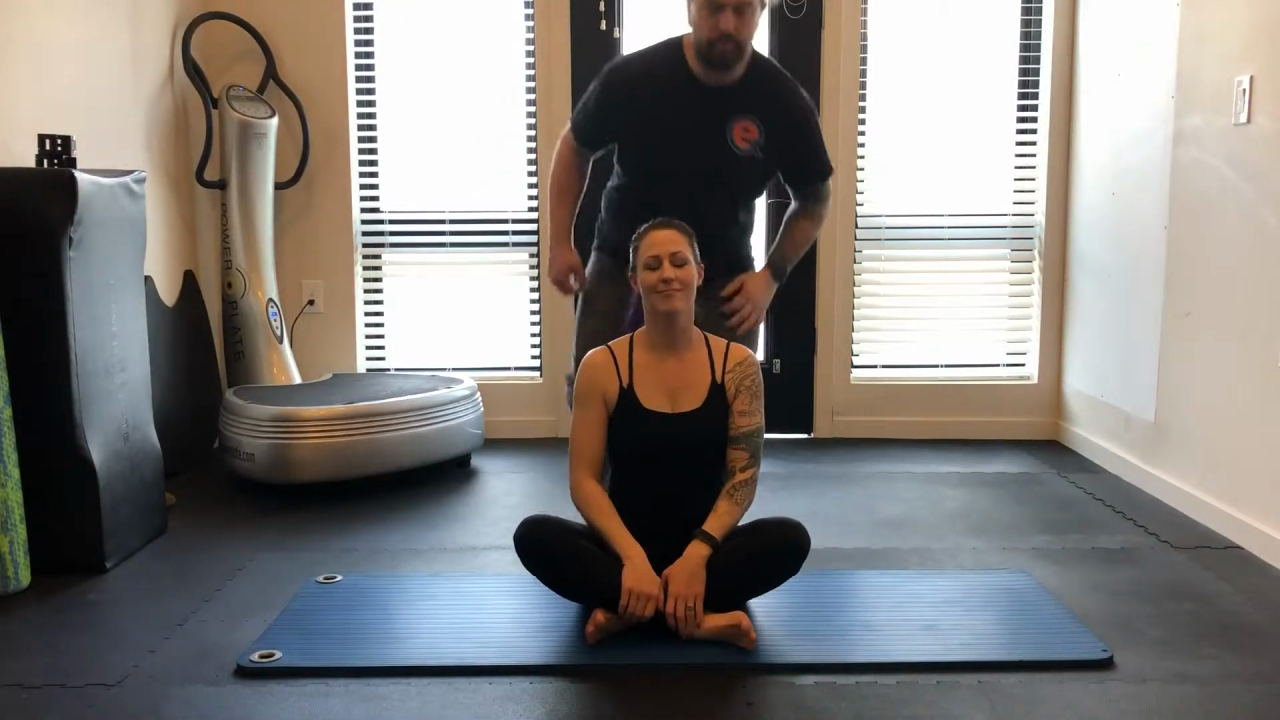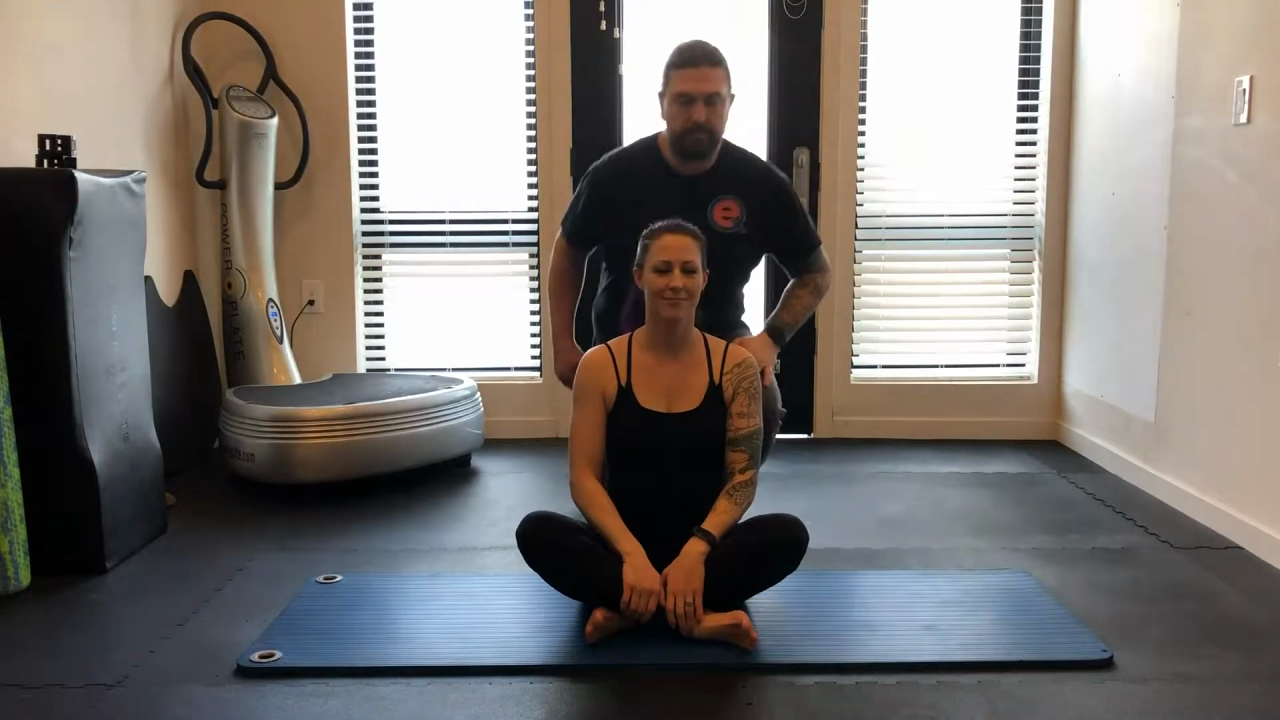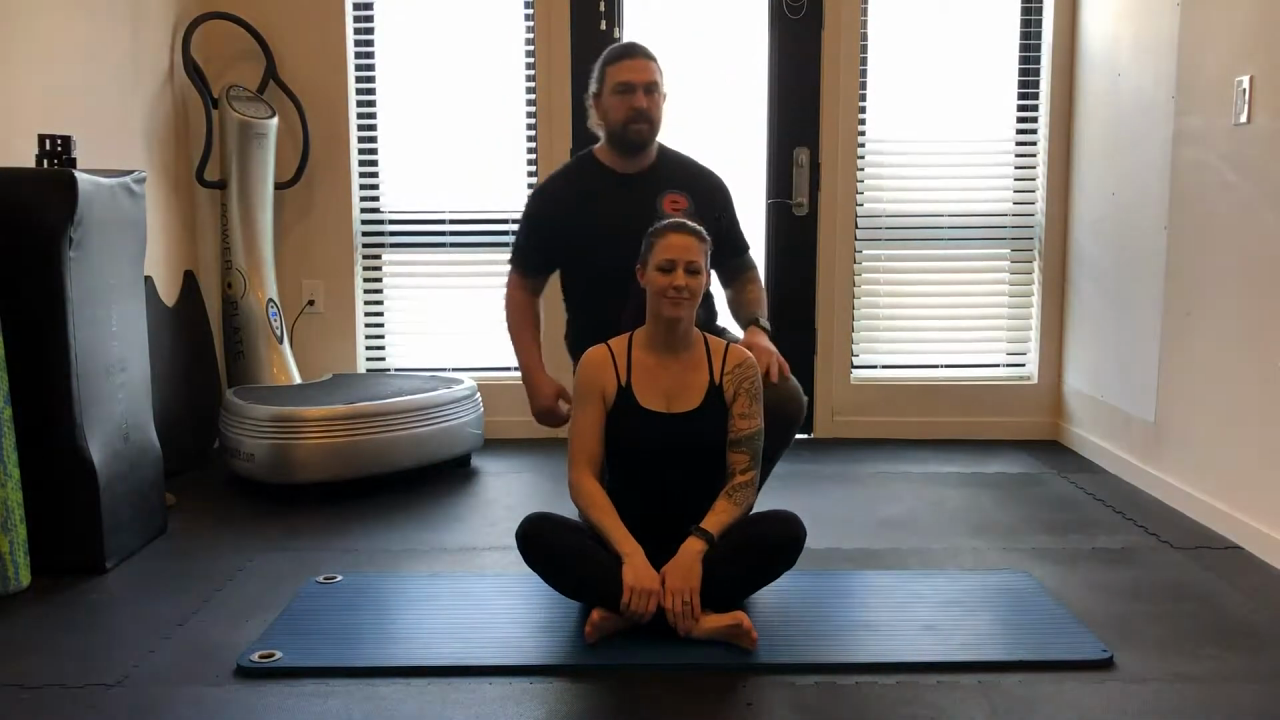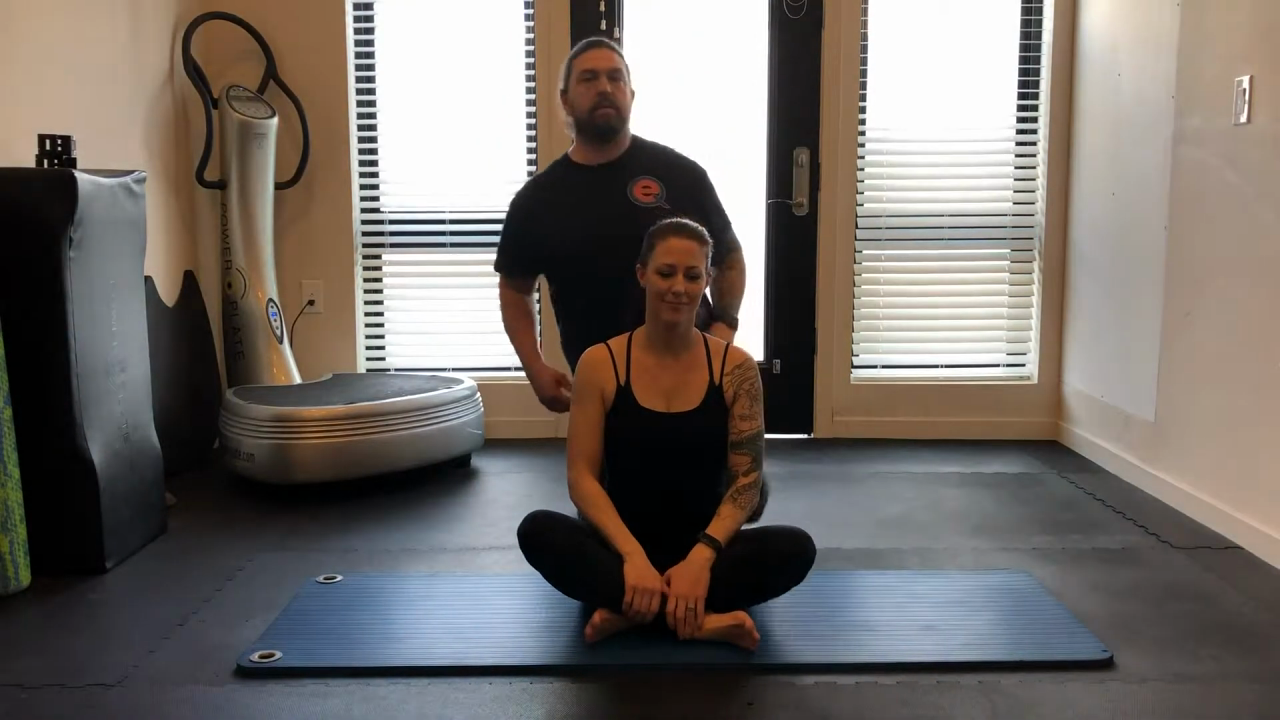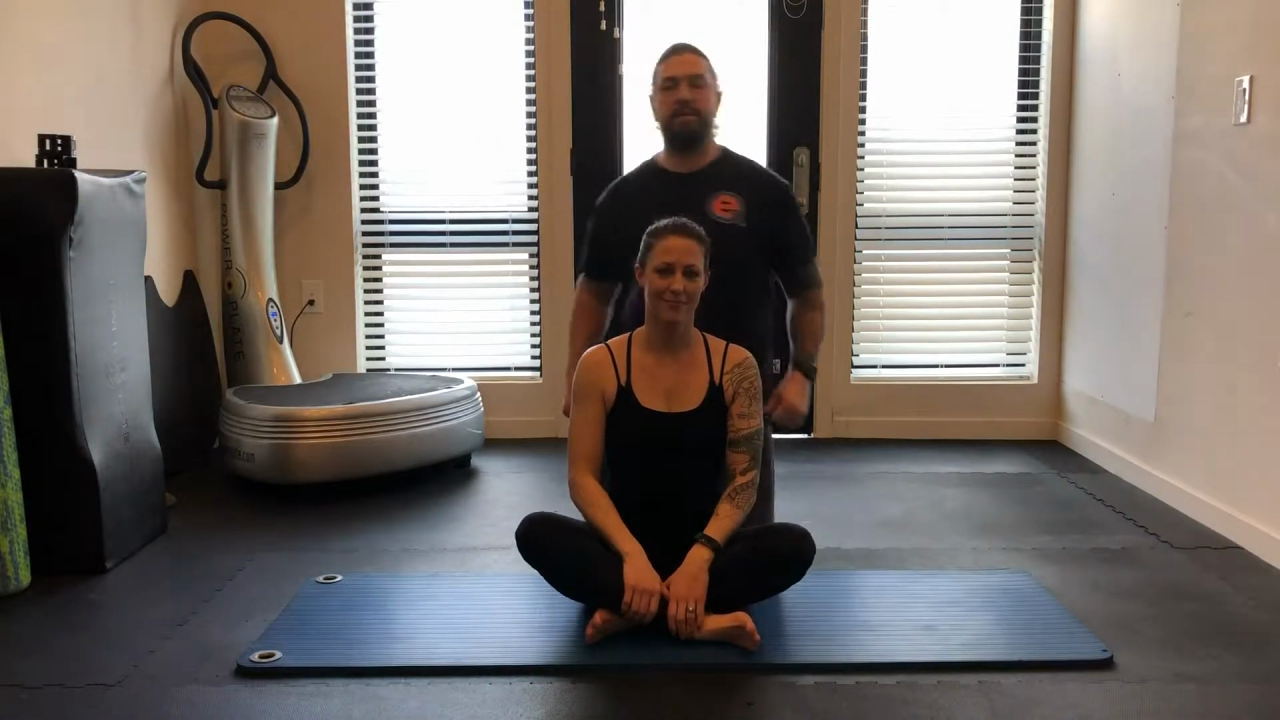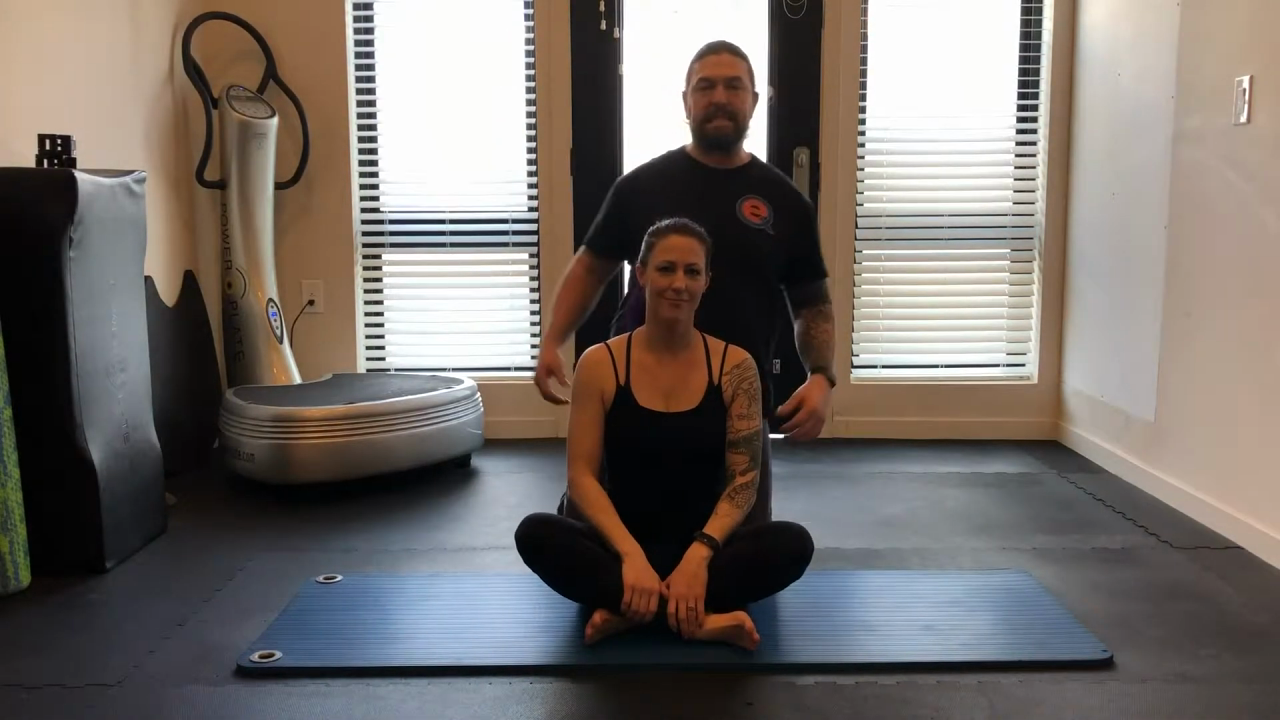
dt=0.4s
person 1, frame 1
left shoulder: (783, 101)
right shoulder: (631, 77)
left elbow: (813, 201)
right elbow: (574, 146)
left wrist: (771, 275)
right wrist: (559, 243)
left hip: (720, 279)
right hip: (622, 264)
person 1, frame 2
left shoulder: (761, 185)
right shoulder: (614, 177)
left elbow: (814, 273)
right elbow: (570, 251)
left wrist: (771, 338)
right wrist: (563, 342)
left hip: (717, 340)
left knee: (761, 412)
person 1, frame 3
left shoulder: (700, 185)
right shoulder: (559, 194)
left elbow: (740, 275)
right elbow: (523, 288)
left wrist: (756, 329)
right wrist: (535, 377)
left knee: (783, 401)
person 1, frame 4
left shoulder: (677, 173)
right shoulder: (537, 200)
left elbow: (728, 254)
right elbow: (514, 287)
left wrist: (724, 325)
right wrist: (535, 368)
person 1, frame 5
left shoulder: (762, 189)
right shoulder: (622, 197)
left elbow: (806, 290)
right elbow: (594, 290)
left wrist: (800, 374)
right wrist: (576, 376)
person 1, frame 6
left shoulder: (783, 201)
right shoulder: (643, 185)
left elbow: (813, 306)
right elbow: (592, 267)
left wrist: (821, 378)
right wrist: (552, 342)
person 2, frame 1
left shoulder: (737, 364)
right shoulder: (601, 366)
left elbow: (744, 475)
right elbow: (584, 480)
left wrist: (698, 553)
right wrist: (633, 558)
left hip: (705, 547)
right hip: (625, 548)
left knee: (790, 538)
right knee: (534, 536)
left ankle: (629, 610)
right ankle: (699, 618)
person 2, frame 2
left shoulder: (736, 365)
right shoulder: (600, 365)
left elbow: (743, 477)
right elbow: (583, 478)
left wrist: (696, 550)
right wrist: (633, 555)
left hip: (705, 549)
right hip: (623, 547)
left knee: (789, 534)
right knee: (536, 531)
left ankle: (628, 609)
right ankle: (698, 617)
person 2, frame 3
left shoulder: (737, 365)
right shoulder: (600, 364)
left elbow: (745, 477)
right elbow: (583, 477)
left wrist: (694, 547)
right wrist: (632, 556)
left hip: (705, 549)
right hip: (624, 547)
left knee: (786, 531)
right knee: (536, 532)
left ankle: (630, 609)
right ankle: (698, 618)
person 2, frame 4
left shoulder: (736, 367)
right shoulder: (599, 364)
left elbow: (747, 480)
right elbow: (581, 477)
left wrist: (702, 556)
right wrist: (633, 555)
left hip: (705, 549)
right hip: (623, 549)
left knee: (795, 548)
right knee: (537, 531)
left ankle: (630, 610)
right ankle: (701, 618)
person 2, frame 5
left shoulder: (736, 366)
right shoulder: (600, 365)
left elbow: (744, 479)
right elbow: (582, 477)
left wrist: (699, 558)
right wrist: (633, 555)
left hip: (706, 548)
right hip: (624, 548)
left knee: (794, 545)
right knee: (536, 532)
left ankle: (629, 610)
right ankle: (702, 620)
person 2, frame 6
left shoulder: (735, 367)
right shoulder: (599, 364)
left elbow: (744, 479)
right elbow: (582, 477)
left wrist: (699, 554)
right wrist: (631, 555)
left hip: (705, 549)
right hip: (624, 547)
left knee: (793, 543)
right knee: (535, 534)
left ankle: (627, 610)
right ankle: (702, 618)
